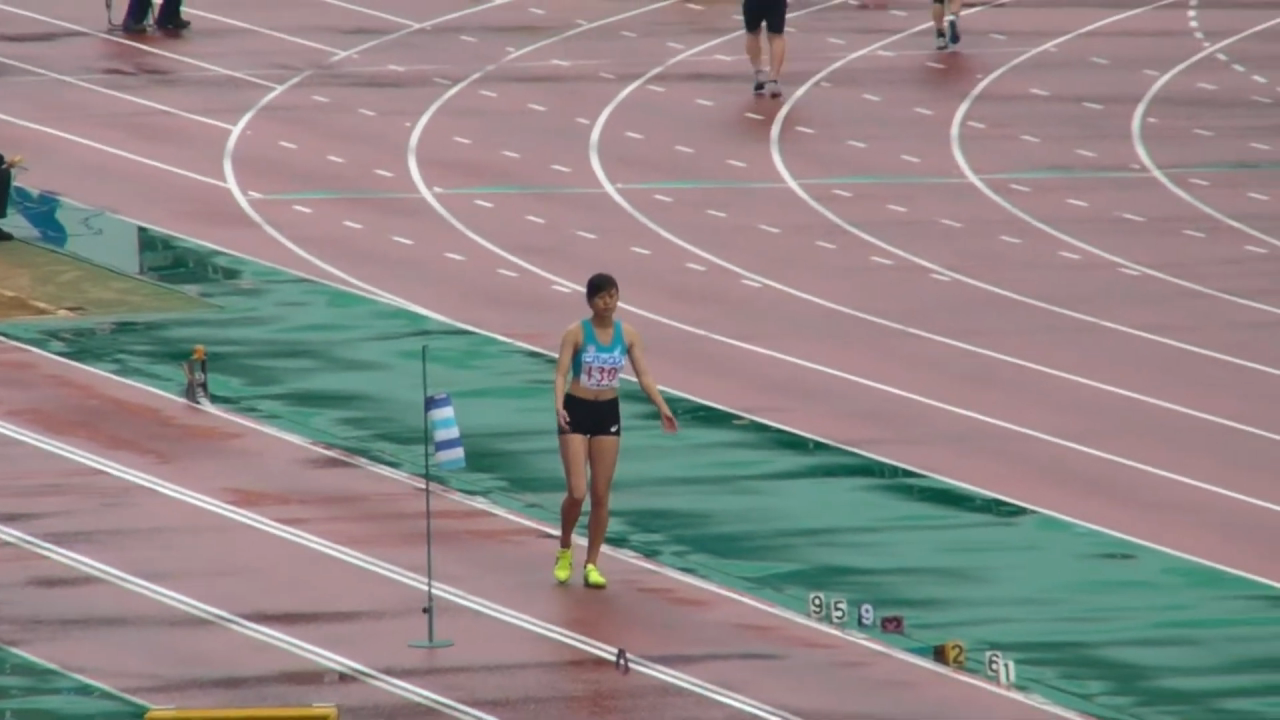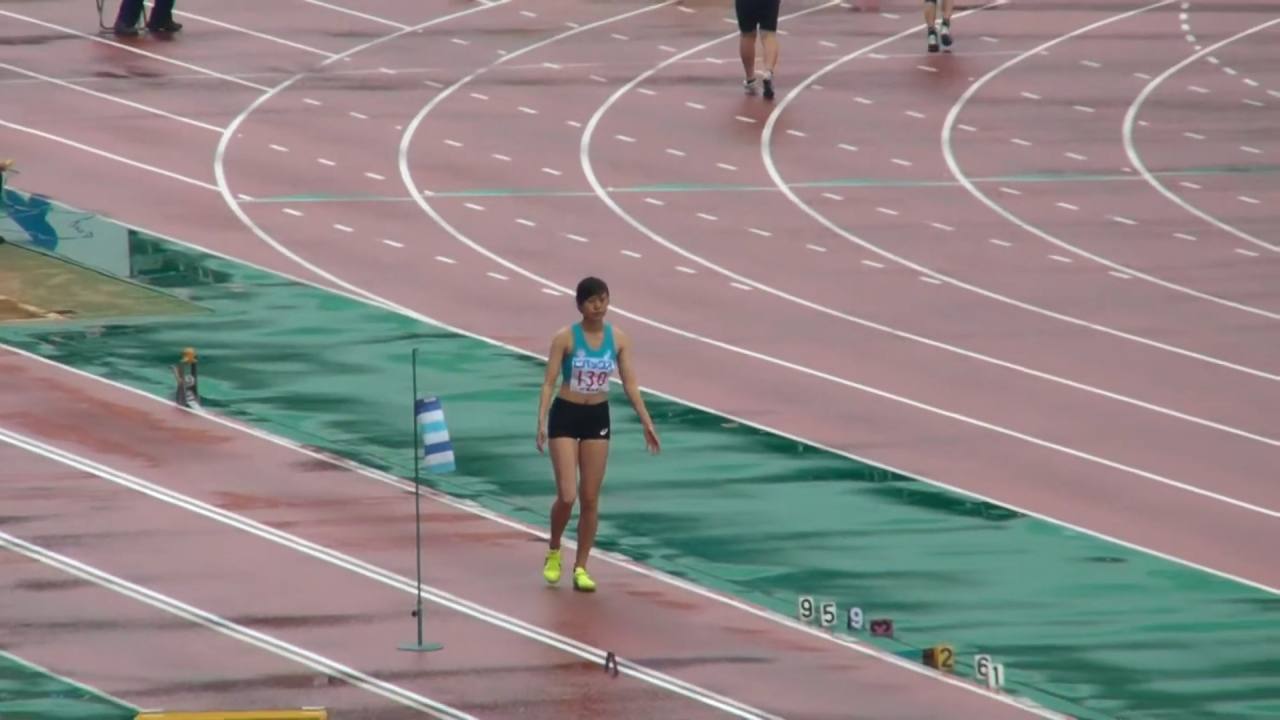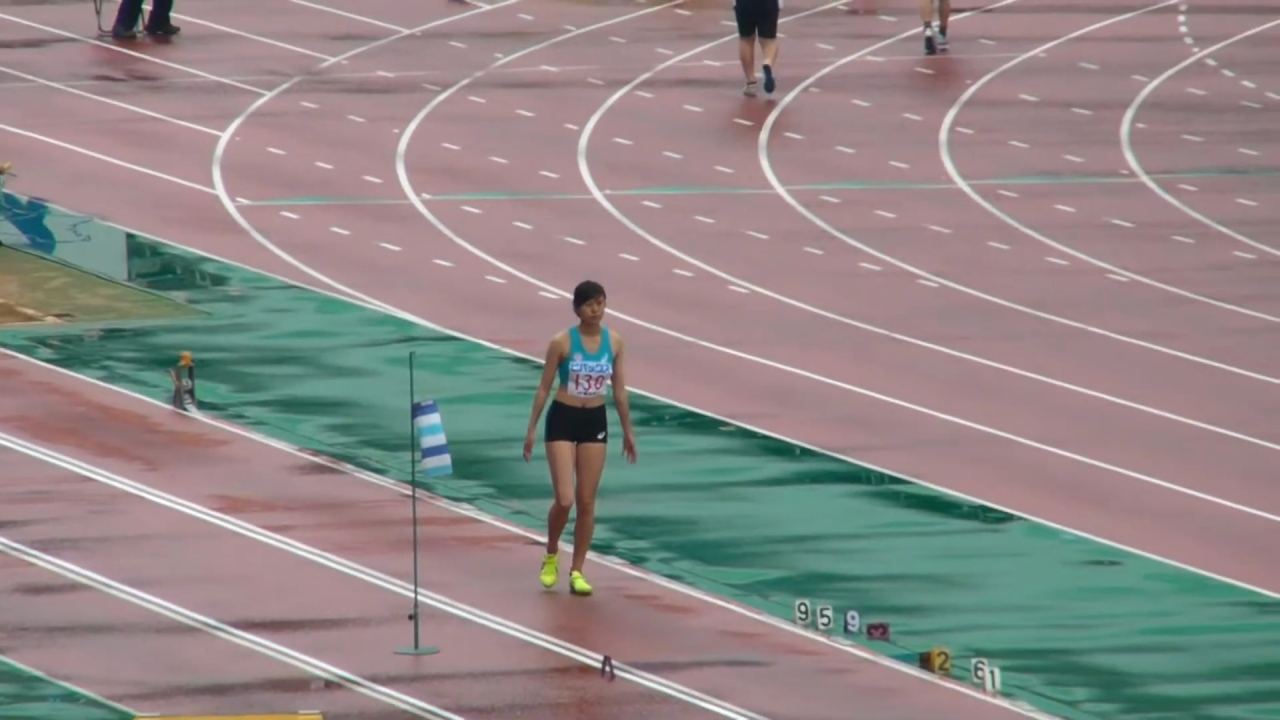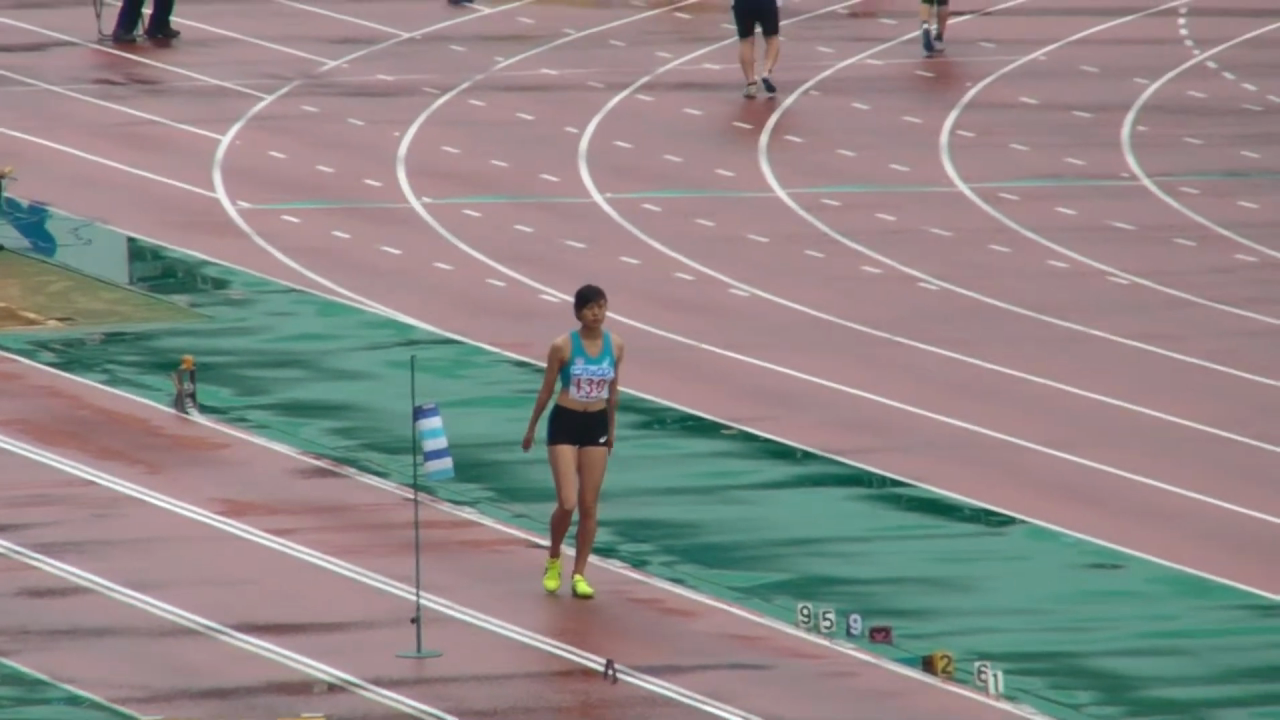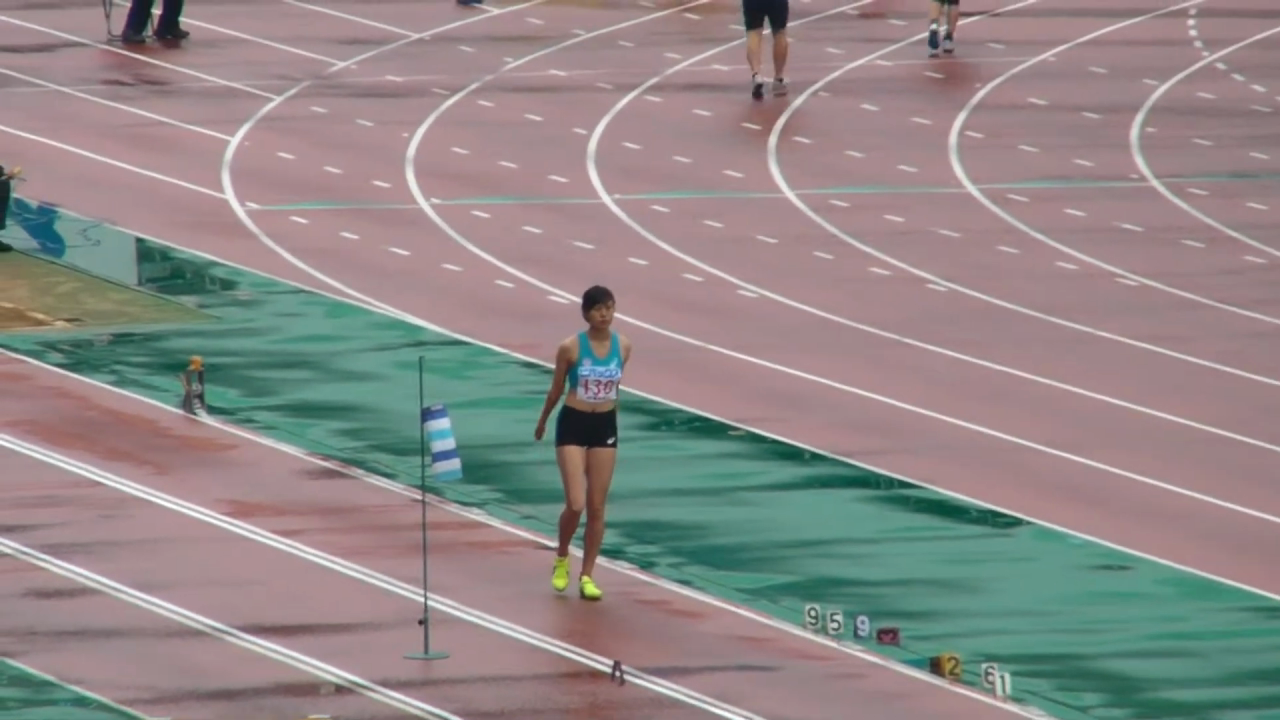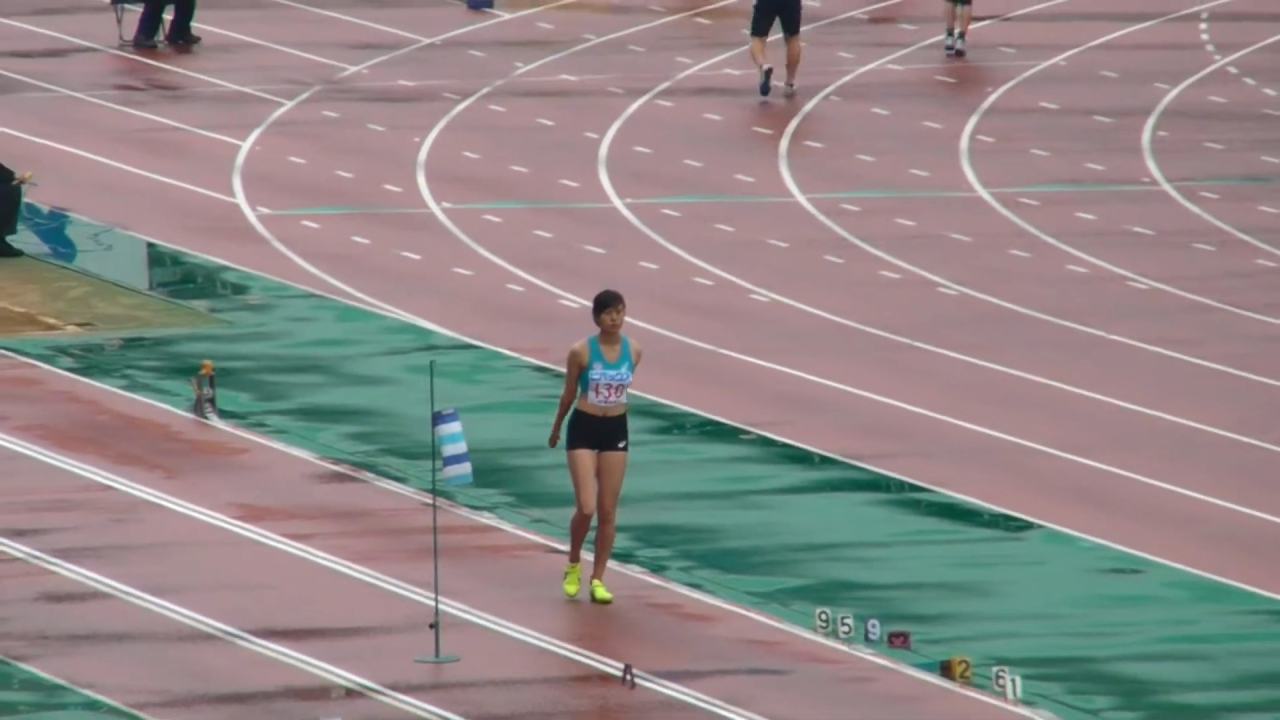
dt=0.1s
person 1, frame 1
left shoulder: (628, 334)
right shoulder: (575, 333)
left elbow: (644, 375)
right elbow: (561, 375)
left wrist: (663, 409)
right wrist: (558, 407)
left hip: (608, 412)
right hip: (577, 412)
left knee: (601, 495)
right knee: (577, 493)
left ankle: (591, 564)
right ankle: (564, 551)
person 1, frame 2
left shoulder: (618, 337)
right shoulder: (564, 338)
left elbow: (630, 384)
right elbow: (549, 382)
left wrist: (646, 423)
right wrist: (541, 421)
left hip: (599, 417)
right hip: (566, 416)
left knee: (592, 497)
right knee: (567, 495)
left ankle: (581, 566)
right ankle: (554, 552)
person 1, frame 3
left shoulder: (615, 342)
right shoulder: (561, 342)
left elbow: (619, 388)
right elbow: (544, 387)
left wrist: (628, 431)
right wrist: (531, 429)
left hip: (595, 421)
right hip: (562, 419)
left knee: (587, 501)
right knee: (564, 500)
left ankle: (577, 571)
right ankle: (550, 557)
person 1, frame 4
left shoulder: (616, 345)
right shoulder: (562, 346)
right elbow: (547, 389)
left wrist: (612, 429)
right wrist: (531, 427)
left hip: (596, 425)
right hip: (564, 423)
left knee: (589, 505)
right knee: (567, 503)
left ankle: (579, 574)
right ankle: (553, 560)
person 1, frame 5
left shoulder: (623, 346)
right shoulder: (570, 347)
right elbow: (557, 389)
right wrist: (542, 421)
left hip: (605, 425)
right hip: (573, 423)
left knee: (597, 506)
right knee: (575, 504)
left ankle: (587, 575)
right ankle: (562, 559)
person 1, frame 6
left shoulder: (634, 350)
right shoulder: (581, 351)
right elbow: (568, 394)
right wrist: (555, 430)
left hip: (616, 429)
right hip: (583, 428)
left knee: (608, 510)
right knee: (586, 507)
left ankle: (597, 579)
right ankle: (573, 566)
